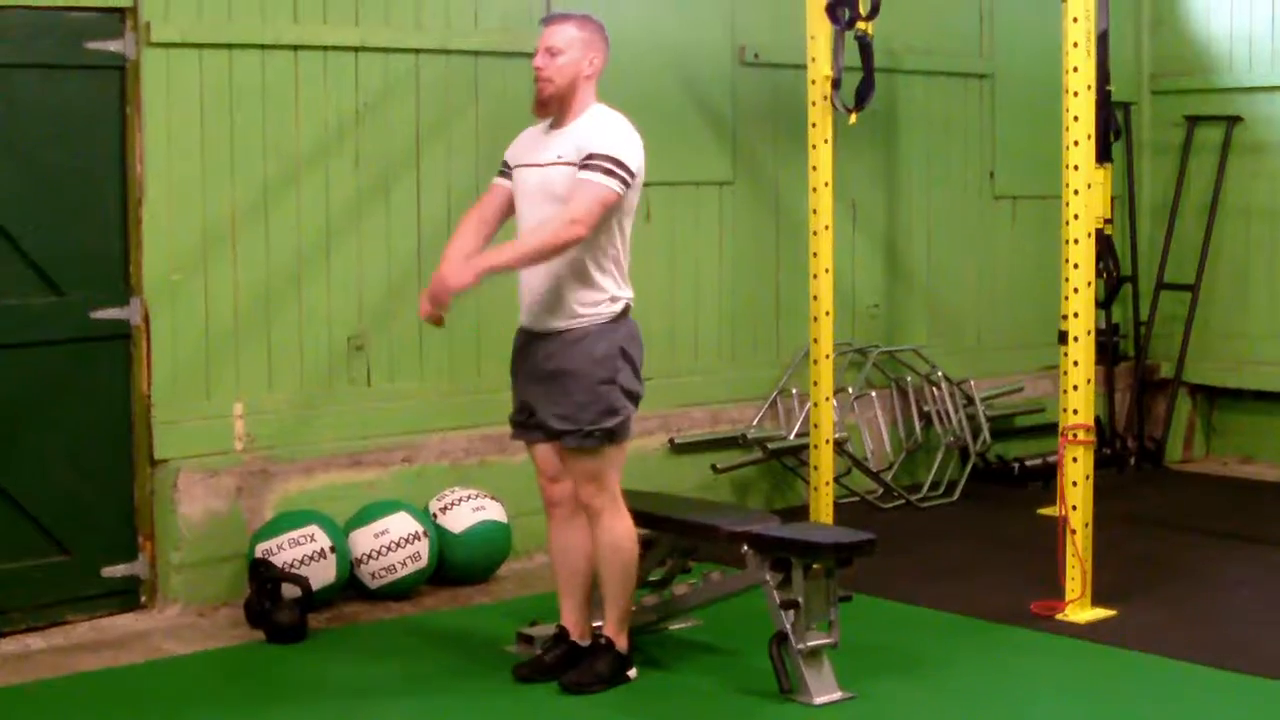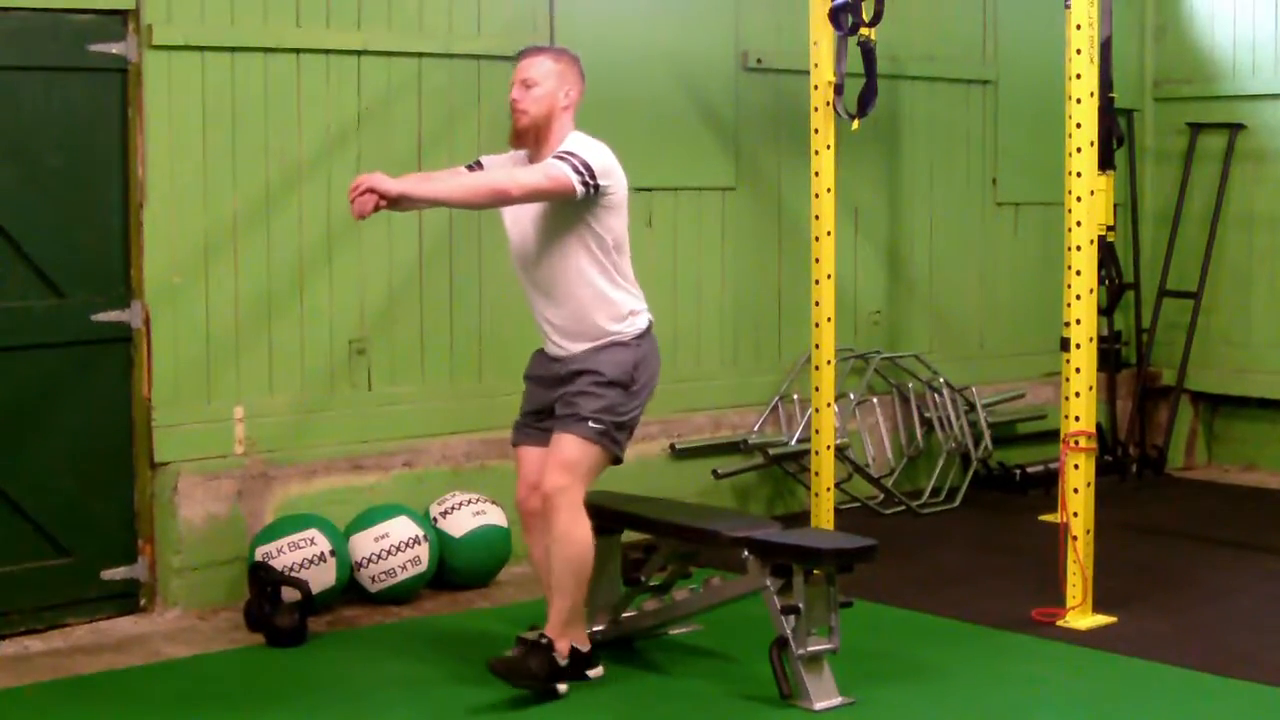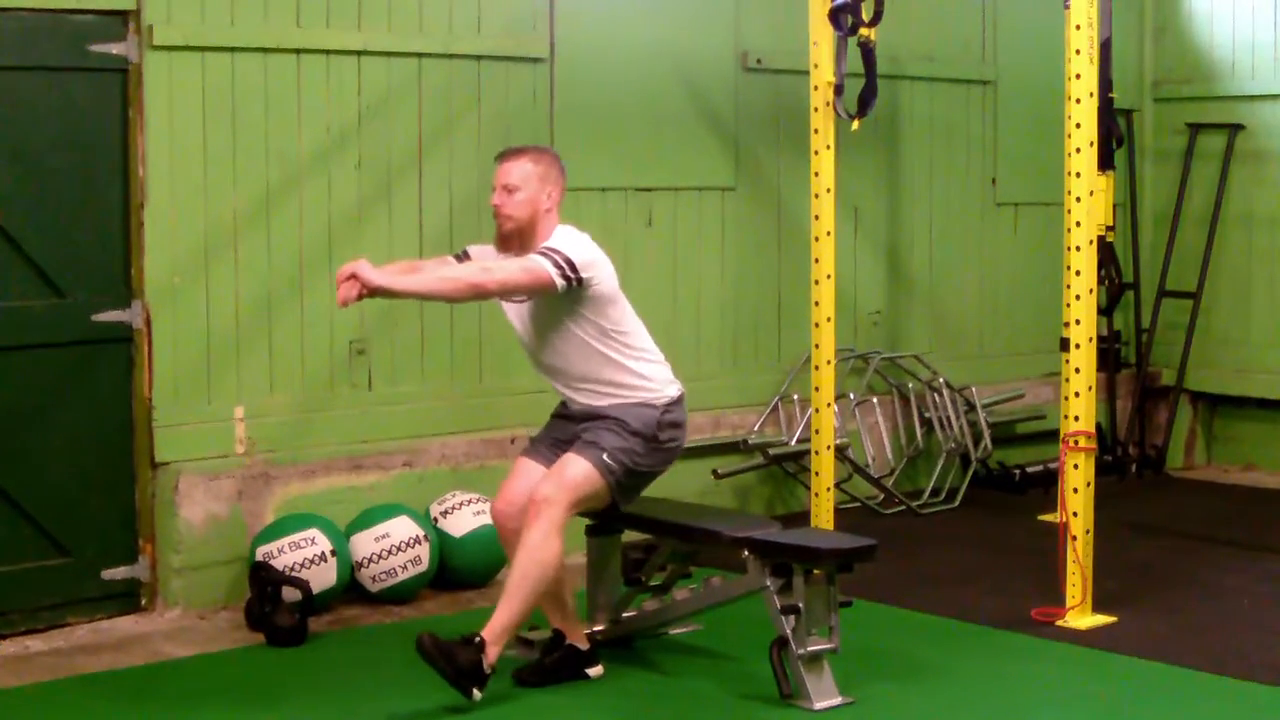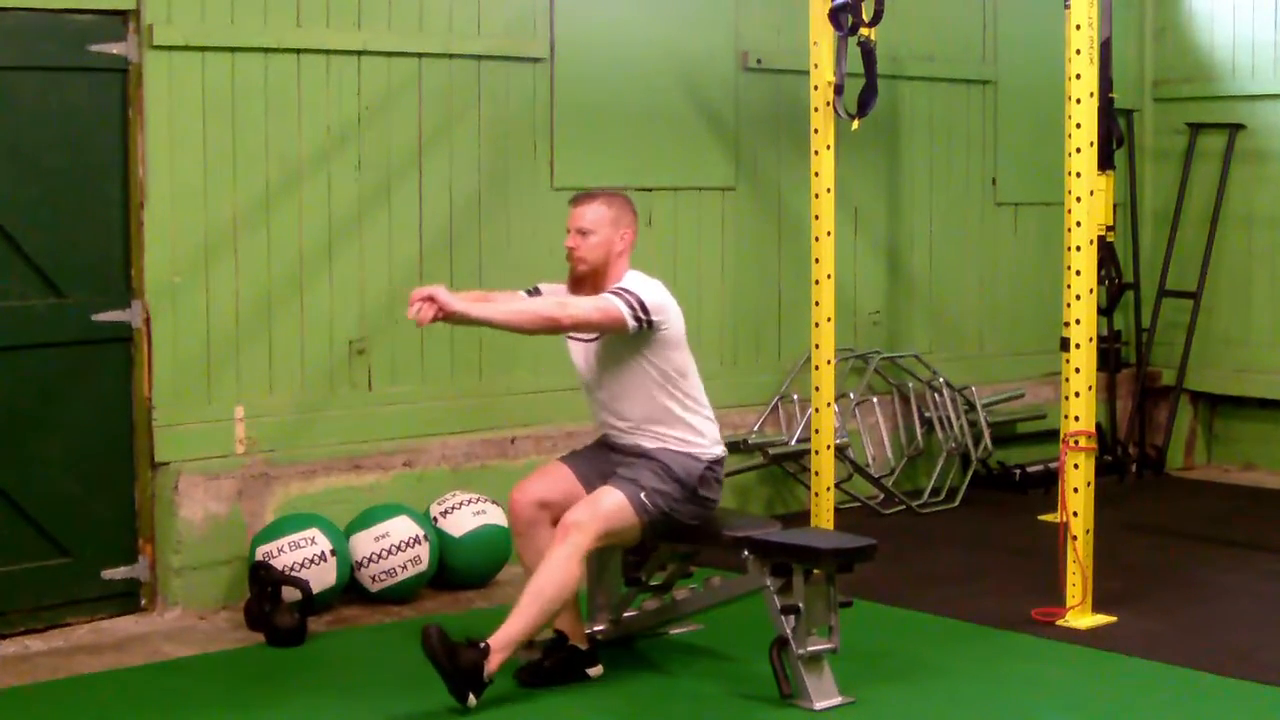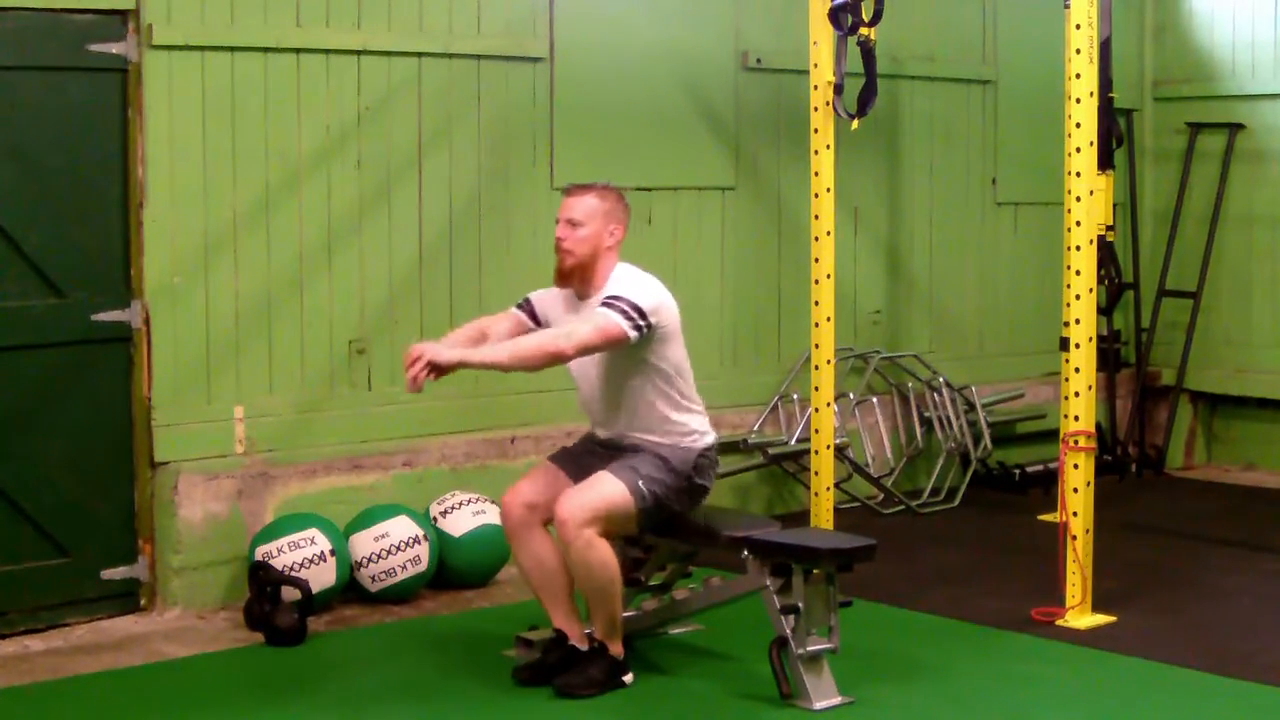
dt=1s
person 1, frame 1
left shoulder: (610, 135)
right shoulder: (528, 142)
left elbow: (571, 226)
right elbow: (485, 215)
left wrist: (475, 270)
right wrist: (444, 271)
left hip: (592, 338)
right hip: (536, 338)
left knee: (598, 497)
right knee: (557, 494)
left ankle: (616, 647)
right ankle: (573, 636)
person 1, frame 2
left shoulder: (587, 158)
right shoulder: (509, 162)
left elbow: (508, 193)
right elbow: (443, 181)
left wrist: (400, 188)
right wrist: (388, 191)
left hip: (614, 353)
right hip: (556, 357)
left knee: (561, 490)
right knee: (532, 500)
left ankle: (557, 649)
right ankle: (575, 644)
person 1, frame 3
left shoulder: (572, 253)
right shoulder: (500, 255)
left elbow: (481, 285)
right elbow: (428, 268)
left wrist: (384, 283)
right wrist: (374, 278)
left hip: (644, 414)
right hip: (582, 409)
left knee: (548, 502)
right knee: (510, 510)
left ankle: (483, 653)
right ankle: (574, 645)
person 1, frame 4
left shoulder: (643, 296)
right shoulder: (570, 294)
left elbow: (559, 318)
right elbow: (497, 301)
left wrist: (459, 309)
right wrist: (447, 302)
left hip: (684, 465)
right hip: (622, 449)
left knee: (580, 525)
right knee: (528, 501)
left ankle: (485, 662)
right ankle: (573, 644)
person 1, frame 5
left shoulder: (637, 294)
right shoulder: (558, 298)
left elbow: (562, 347)
right elbow: (491, 328)
left wrist: (461, 355)
right wrist: (443, 351)
left hip: (675, 456)
right hip: (612, 444)
left knee: (574, 515)
right knee: (518, 506)
left ankle: (610, 655)
right ankle: (572, 641)
